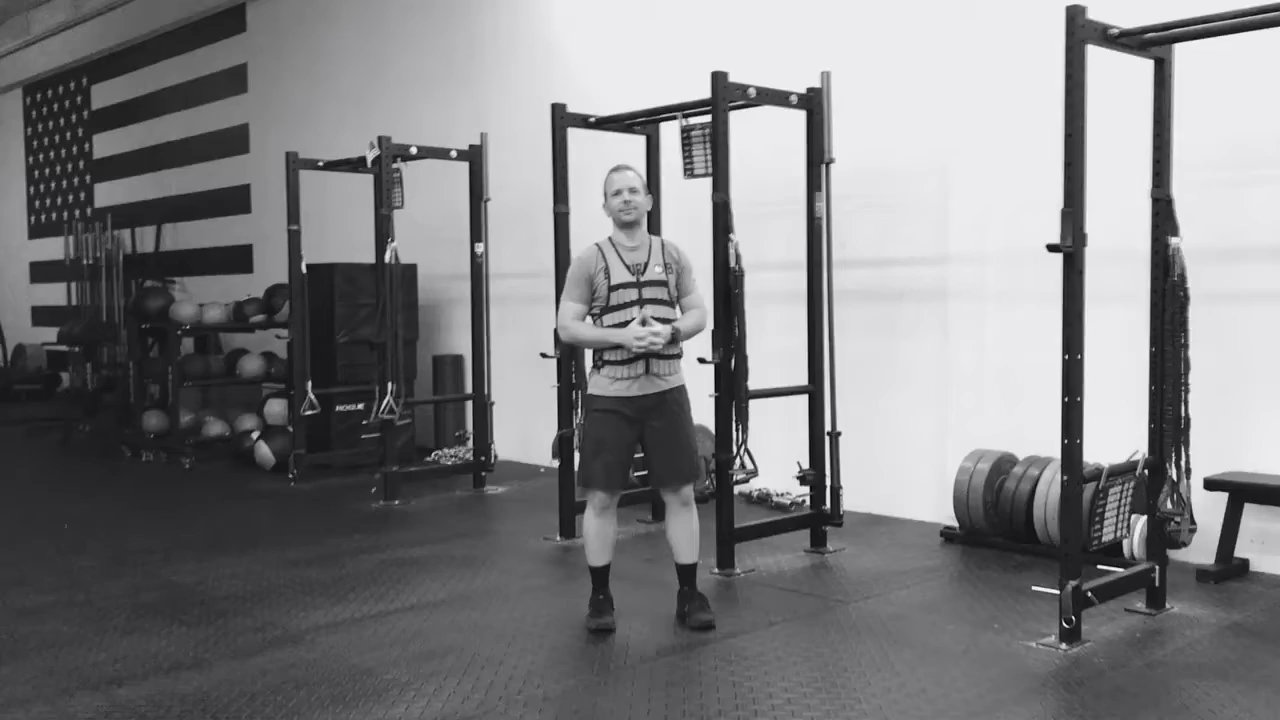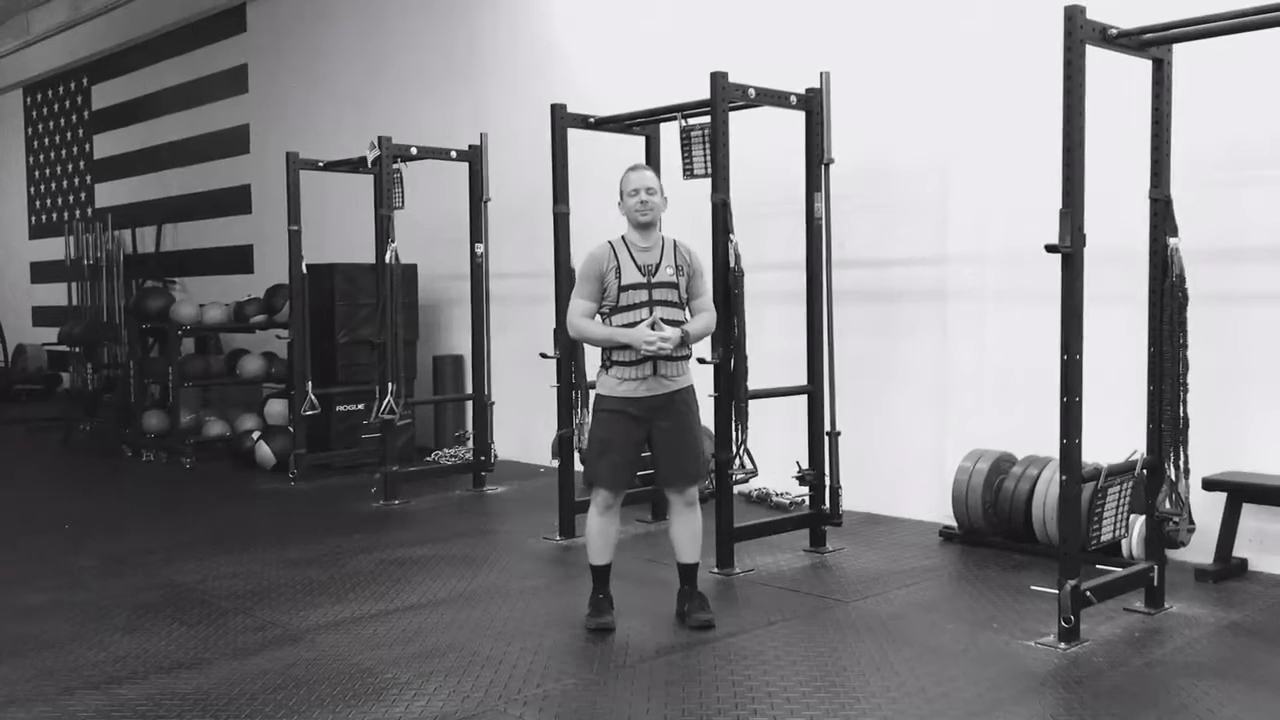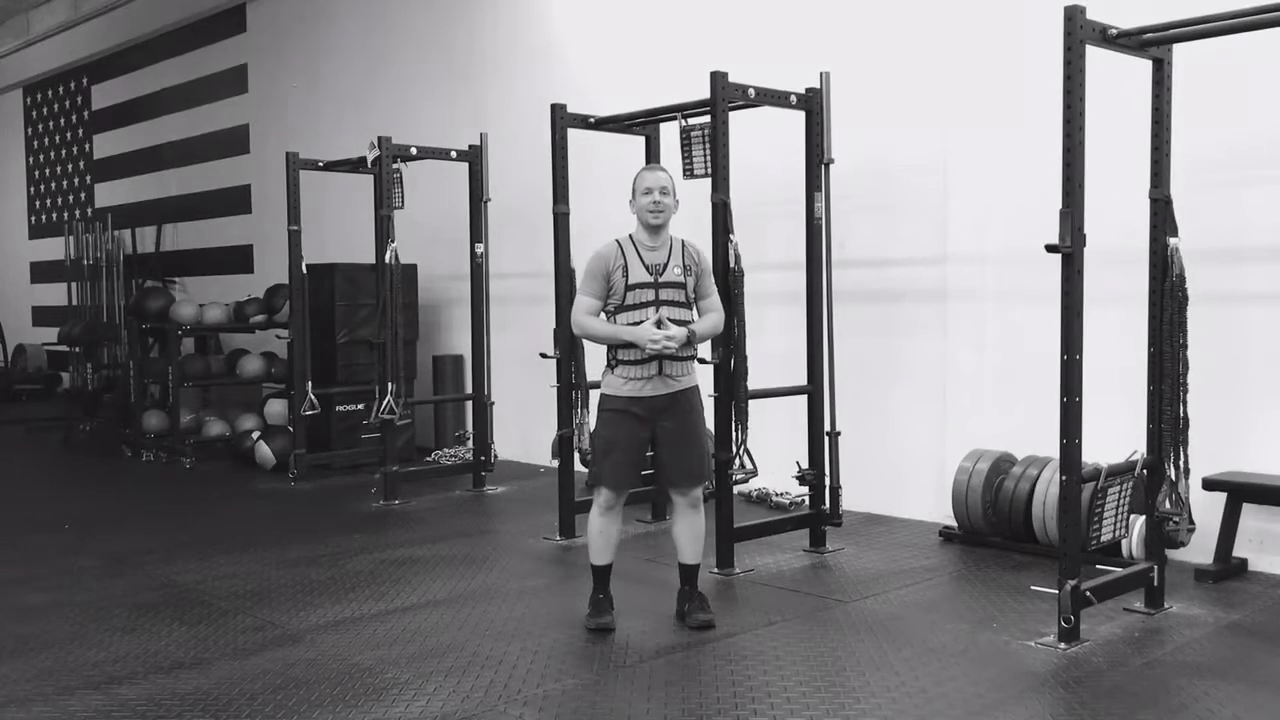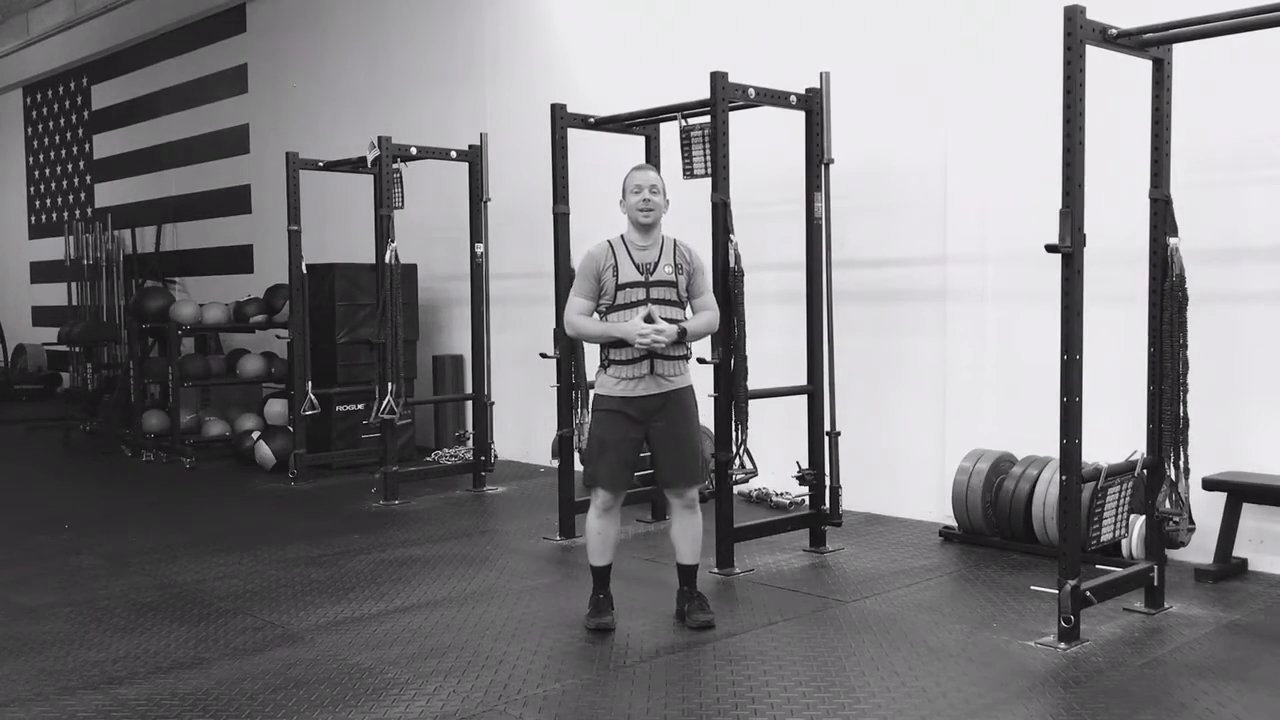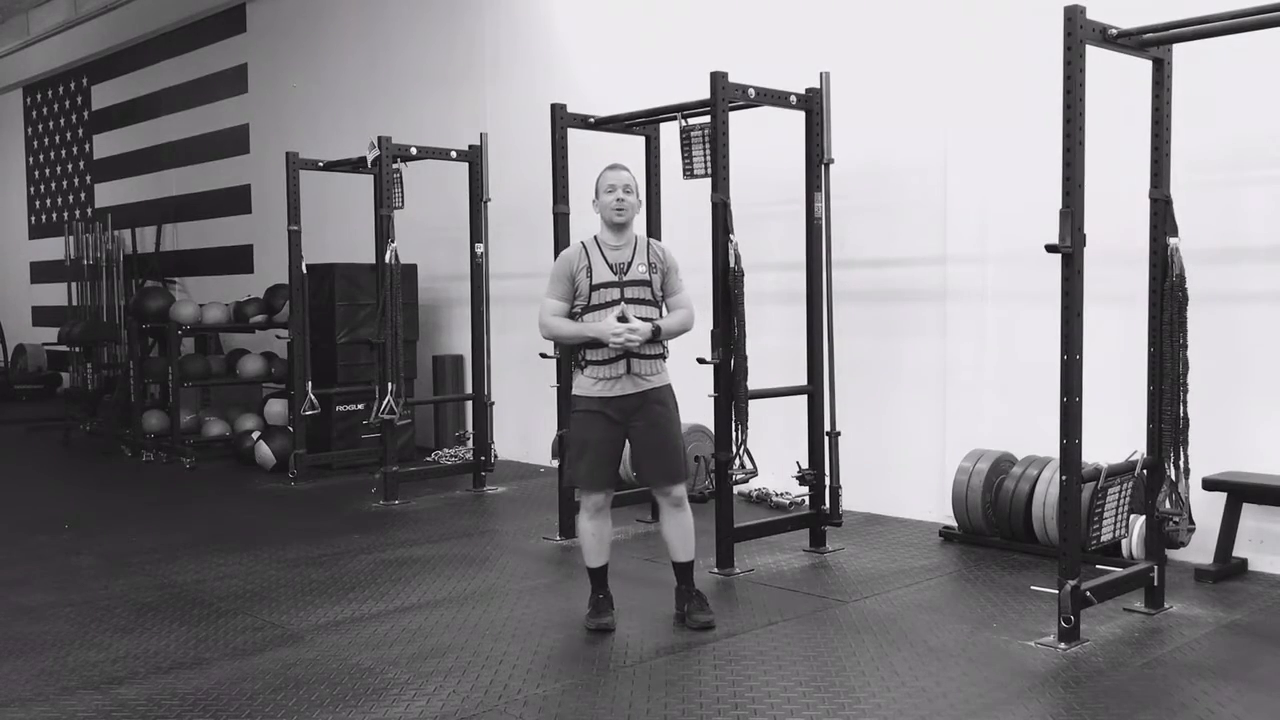
dt=0.5s
person 1, frame 1
left shoulder: (672, 254)
right shoulder: (588, 260)
left elbow: (698, 313)
right elbow: (566, 327)
left wrist: (670, 331)
right wrist: (619, 335)
left hip: (666, 391)
right hip: (609, 395)
left knee: (680, 493)
right knee: (601, 497)
left ankle: (689, 593)
right ankle: (600, 596)
person 1, frame 2
left shoulder: (685, 256)
right shoulder: (600, 258)
left elbow: (708, 315)
right elbow: (576, 324)
left wrist: (680, 334)
right wrist: (630, 335)
left hip: (675, 392)
right hip: (618, 395)
left knee: (685, 493)
right knee: (605, 496)
left ankle: (689, 593)
right ankle: (600, 595)
person 1, frame 3
left shoulder: (693, 257)
right shoulder: (607, 257)
left elbow: (716, 317)
right elbow: (580, 321)
left wrist: (686, 334)
right wrist: (633, 334)
left hip: (680, 392)
right hip: (623, 394)
left knee: (689, 494)
right knee: (608, 495)
left ankle: (689, 593)
right ankle: (600, 595)
person 1, frame 4
left shoulder: (686, 256)
right shoulder: (599, 257)
left elbow: (710, 315)
right elbow: (573, 321)
left wrist: (677, 331)
right wrist: (623, 330)
left hip: (674, 392)
right hip: (616, 394)
left knee: (685, 495)
right knee: (605, 497)
left ankle: (689, 593)
right ankle: (600, 595)
person 1, frame 5
left shoulder: (659, 255)
right shoulder: (572, 259)
left elbow: (685, 315)
right elbow: (548, 324)
left wrist: (651, 330)
right wrist: (598, 330)
left hip: (652, 390)
right hip: (594, 395)
left knee: (673, 492)
right knee: (594, 498)
left ankle: (687, 592)
right ankle: (599, 596)
